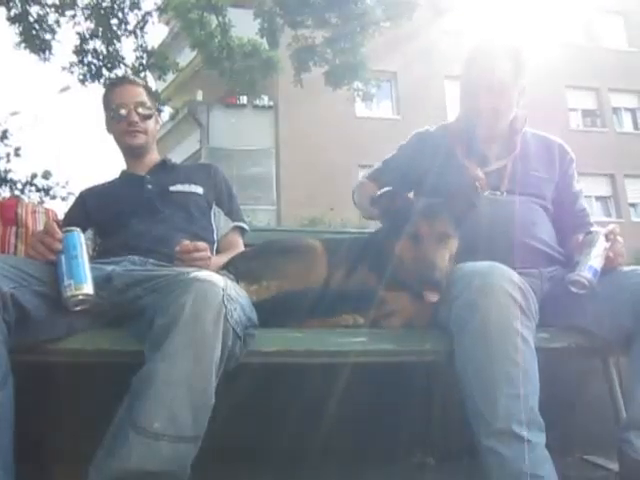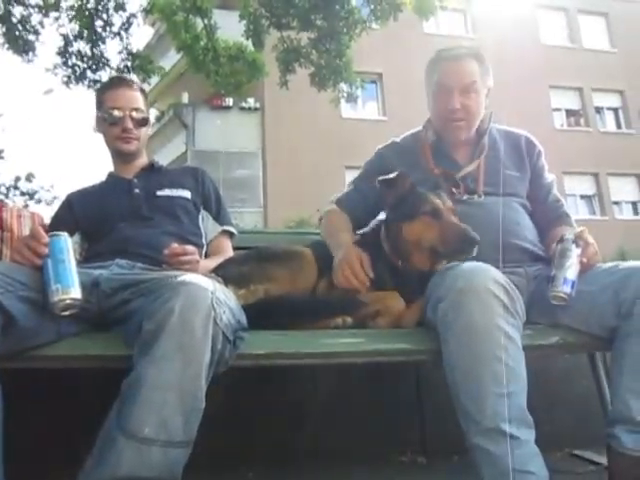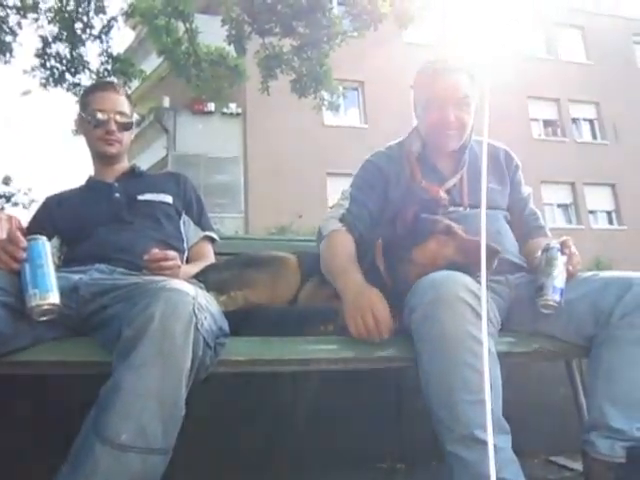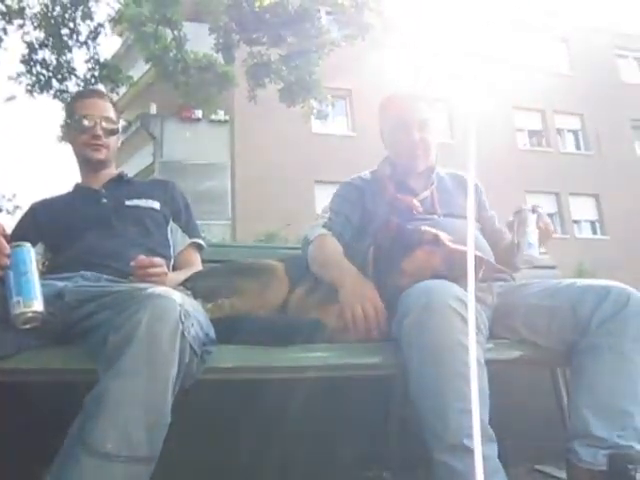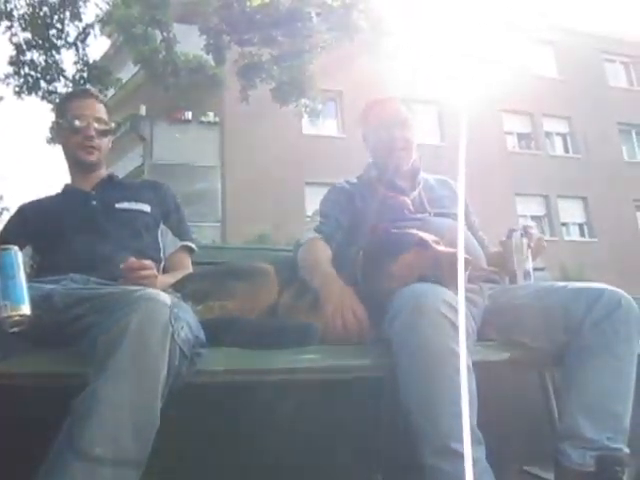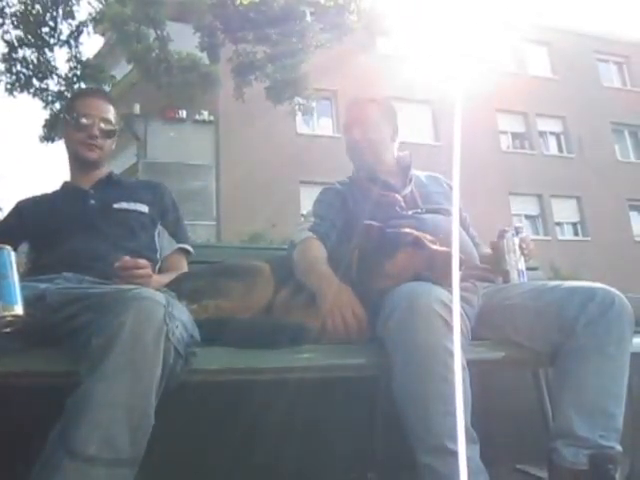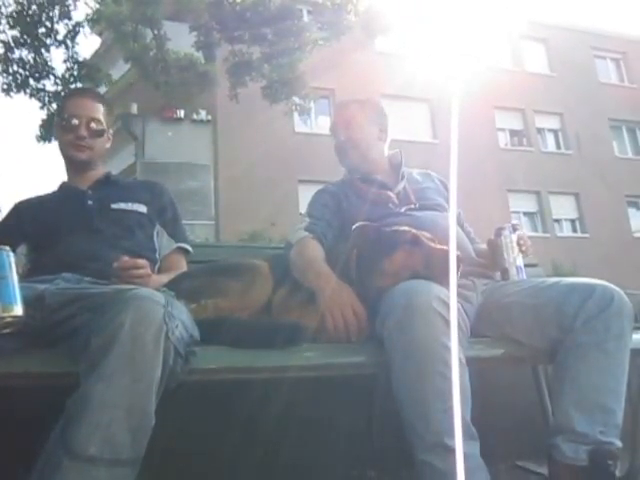
dt=0.7s
person 1, frame 1
left shoulder: (552, 152)
right shoulder: (429, 145)
left elbow: (577, 228)
right elbow: (366, 190)
left hip: (557, 281)
right hip: (474, 279)
right knee: (491, 286)
person 1, frame 2
left shoulder: (521, 147)
right shoulder: (399, 156)
left elbow: (554, 219)
right elbow: (338, 211)
right wrist: (343, 246)
left hip: (542, 278)
right hip: (458, 279)
right knee: (477, 286)
person 1, frame 3
left shoulder: (500, 159)
right shoulder: (385, 166)
left elbow: (531, 231)
right elbow: (338, 229)
right wrist: (354, 288)
left hip: (518, 286)
right hip: (441, 289)
right knee: (451, 294)
person 1, frame 4
left shoulder: (464, 184)
right shoulder: (361, 190)
left elbow: (500, 250)
right elbow: (320, 242)
right wrist: (349, 277)
left hip: (495, 291)
right hip: (426, 295)
right knee: (439, 302)
person 1, frame 5
left shoulder: (446, 187)
right shoulder: (349, 195)
right elbow: (312, 245)
right wrist: (331, 284)
left hip: (484, 292)
right hip: (416, 299)
right knee: (429, 305)
person 1, frame 6
left shoulder: (437, 184)
right shoulder: (341, 196)
right elbow: (307, 245)
right wrist: (329, 284)
left hip: (480, 291)
right hip: (413, 295)
left knee: (604, 305)
right knee: (423, 306)
person 1, frame 7
left shoulder: (431, 181)
right shoulder: (334, 197)
right elbow: (303, 245)
right wrist: (327, 282)
left hip: (479, 287)
right hip: (410, 294)
left knee: (604, 301)
right knee: (422, 304)
person 2, frame 1
left shoulder: (204, 176)
right shoulder: (95, 196)
left elbow: (237, 252)
right elbow: (60, 247)
left wrist: (213, 262)
right wrist: (42, 245)
left hip: (172, 281)
right hip: (92, 280)
left knee: (205, 293)
person 2, frame 2
left shoulder: (192, 180)
right shoulder: (81, 200)
left elbow: (226, 256)
right elbow: (47, 251)
left wrist: (200, 267)
left hip: (160, 284)
right hip: (81, 283)
left knee: (194, 296)
person 2, frame 3
left shoulder: (173, 185)
right shoulder: (59, 204)
left elbow: (207, 261)
left wrist: (182, 272)
left hip: (141, 289)
right hip: (59, 288)
left knee: (176, 301)
person 2, frame 4
left shoulder: (161, 192)
right shoulder: (45, 210)
left elbow: (194, 269)
left wrist: (169, 280)
left hip: (129, 298)
right hip: (46, 295)
left knee: (161, 307)
person 2, frame 5
left shoulder: (152, 194)
right shoulder: (34, 212)
left elbow: (185, 274)
left wrist: (157, 282)
left hip: (117, 301)
right hip: (37, 297)
left knee: (151, 309)
person 2, frame 6
left shoulder: (151, 195)
right shoulder: (32, 208)
left elbow: (180, 274)
left wrist: (152, 281)
left hip: (115, 300)
right hip: (34, 296)
left knee: (146, 309)
person 2, frame 7
left shoulder: (149, 195)
left elbow: (179, 274)
left wrist: (151, 281)
left hip: (114, 301)
right hip: (34, 297)
left knee: (144, 310)
